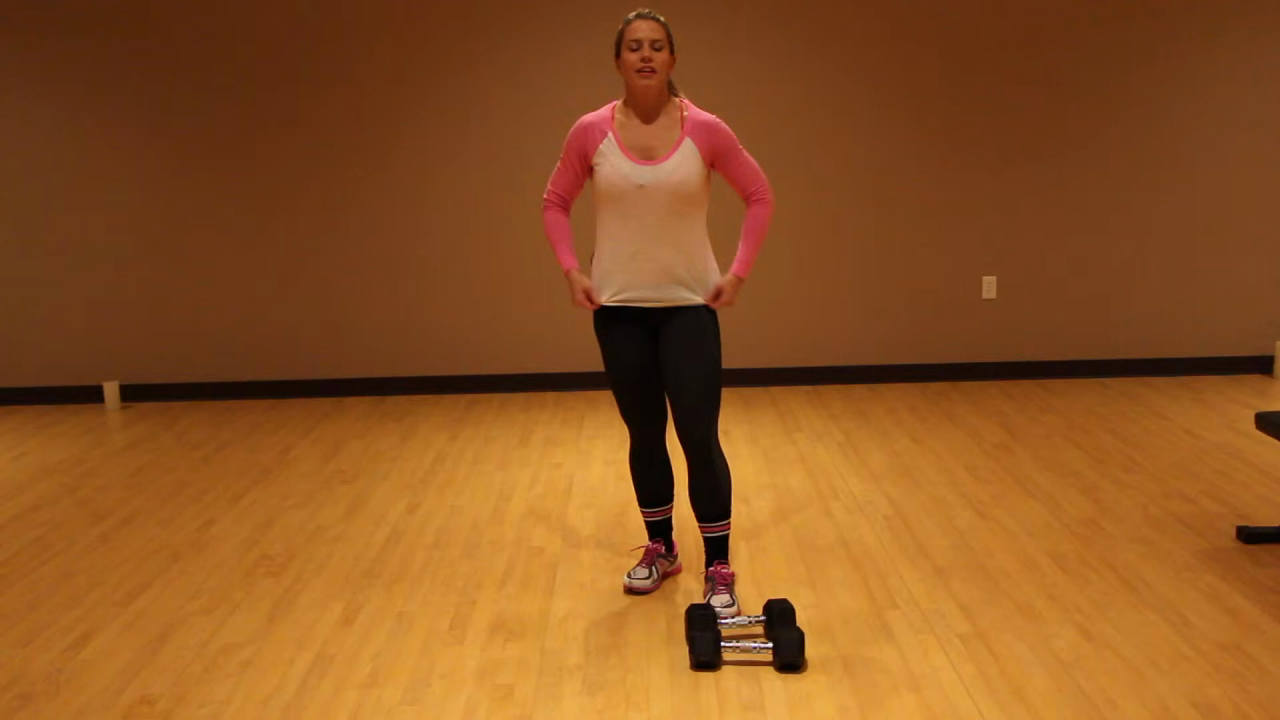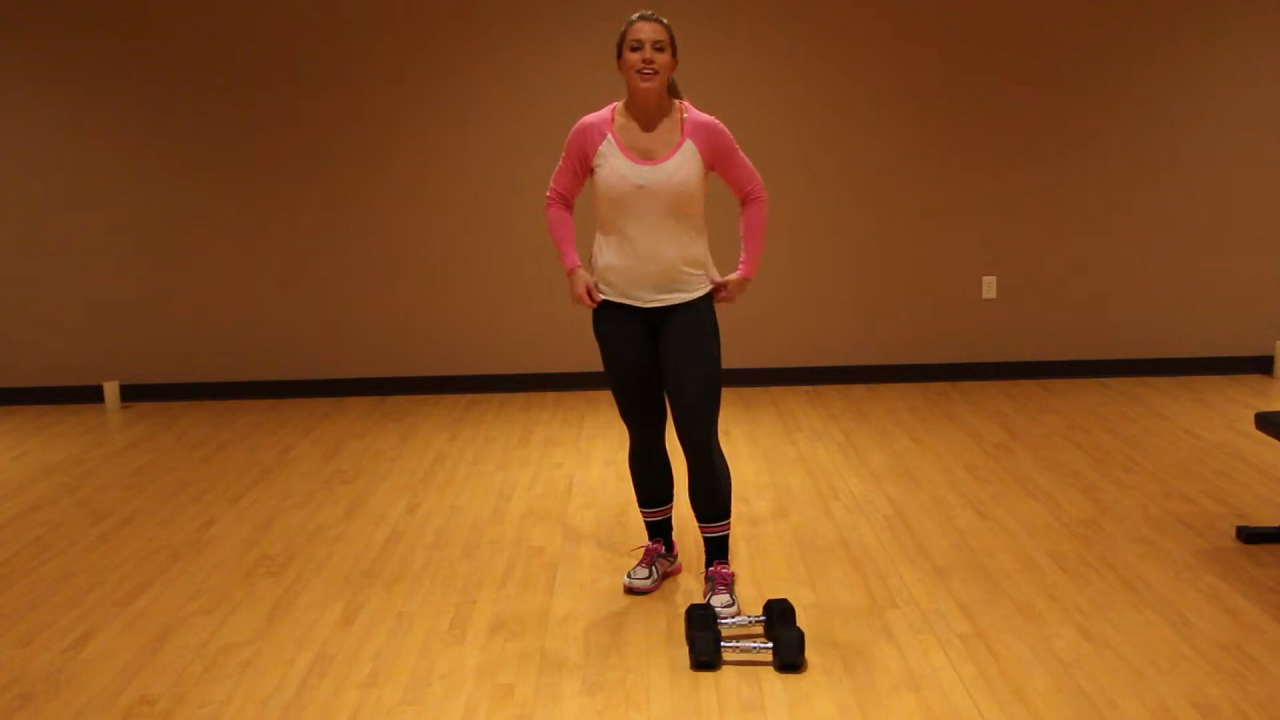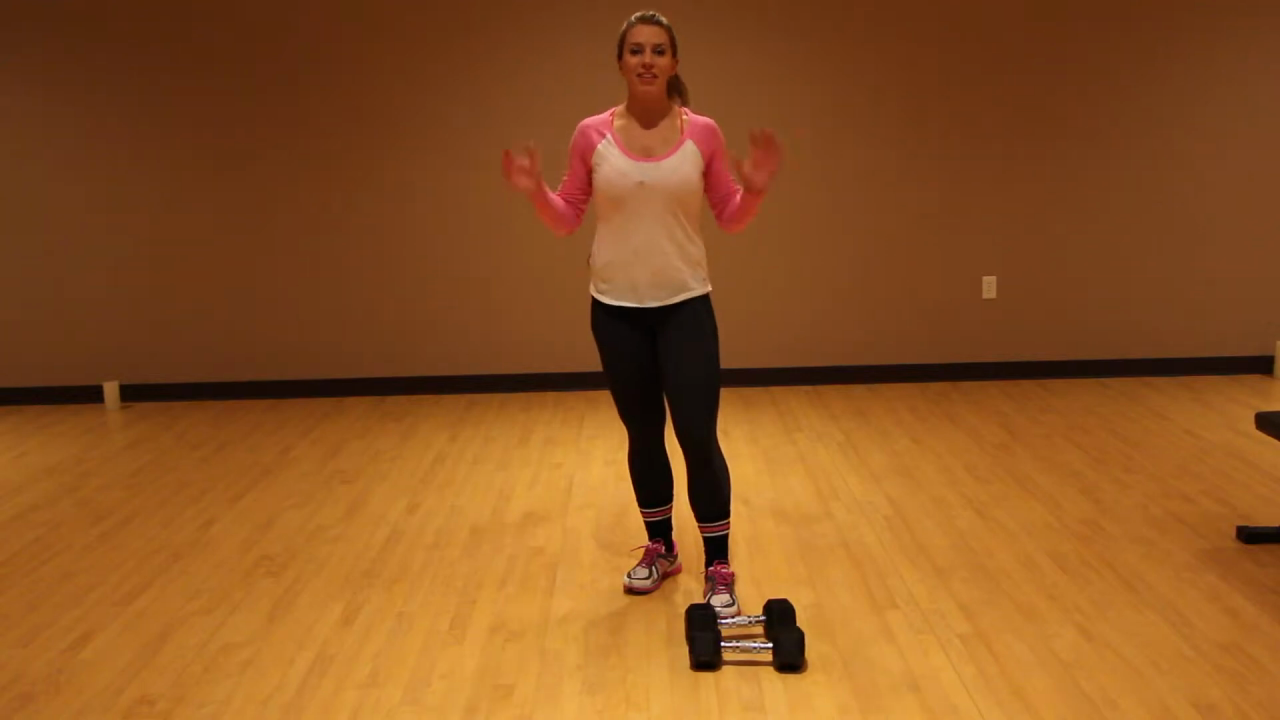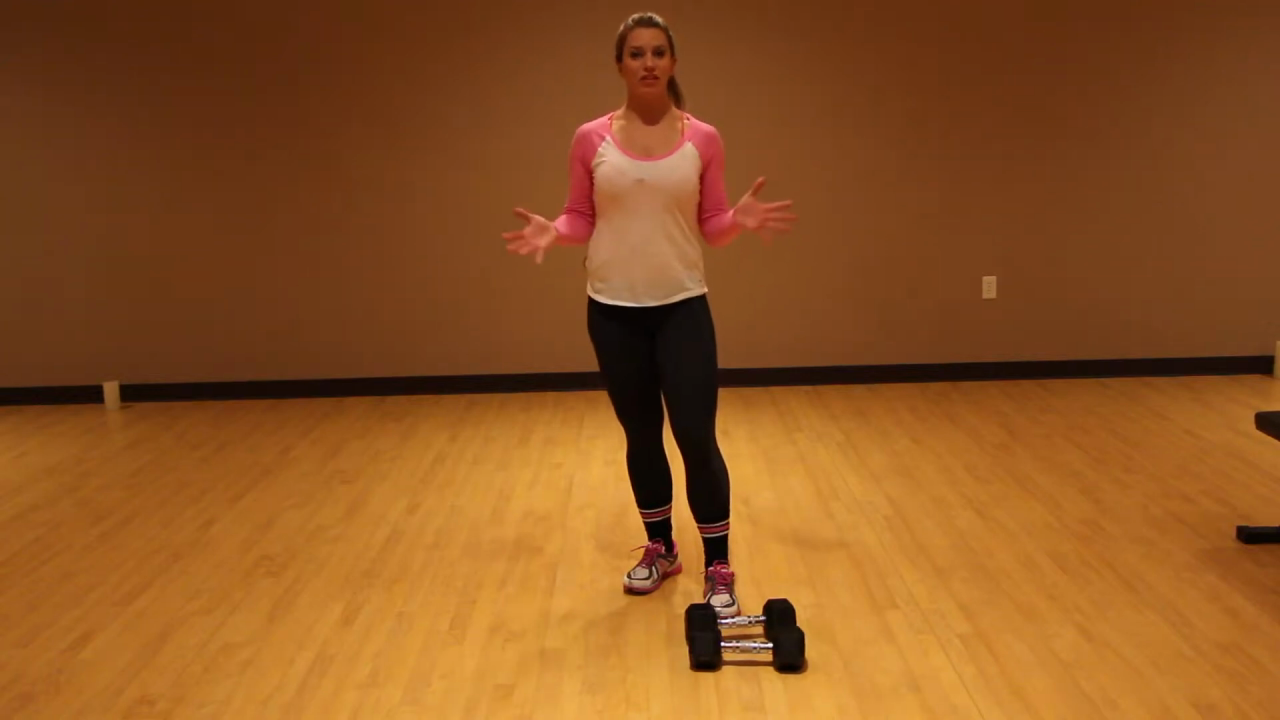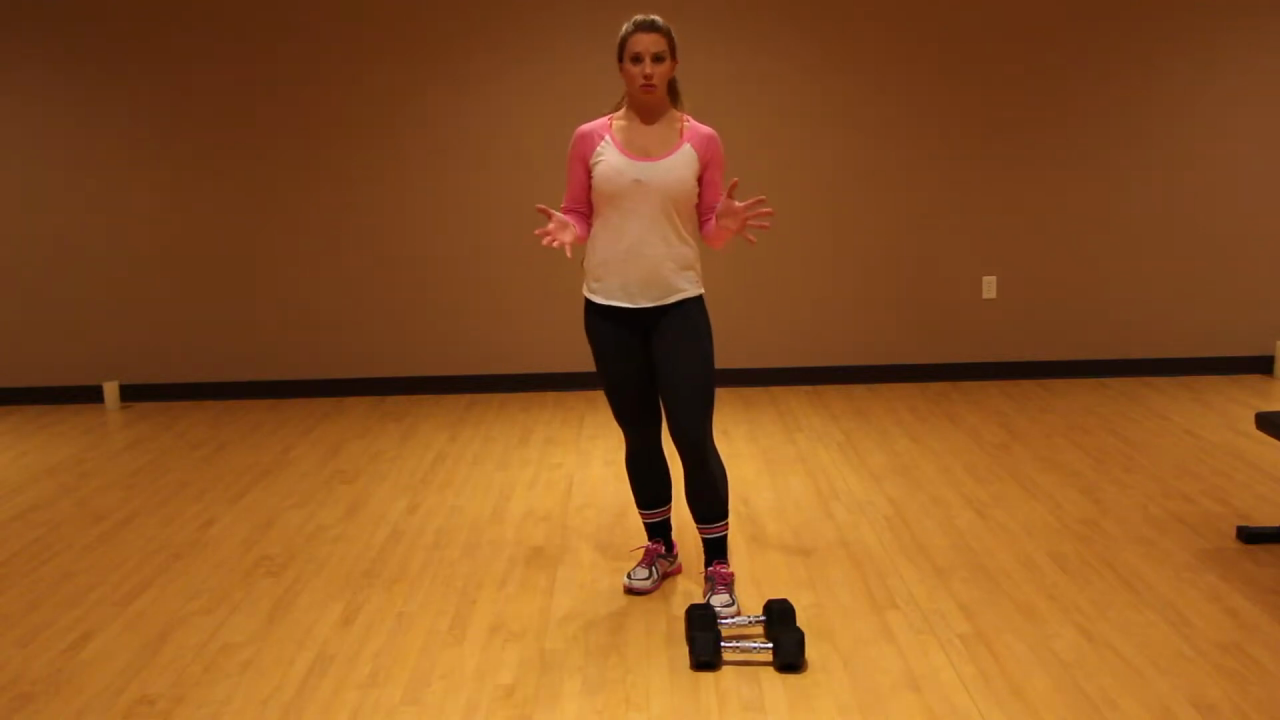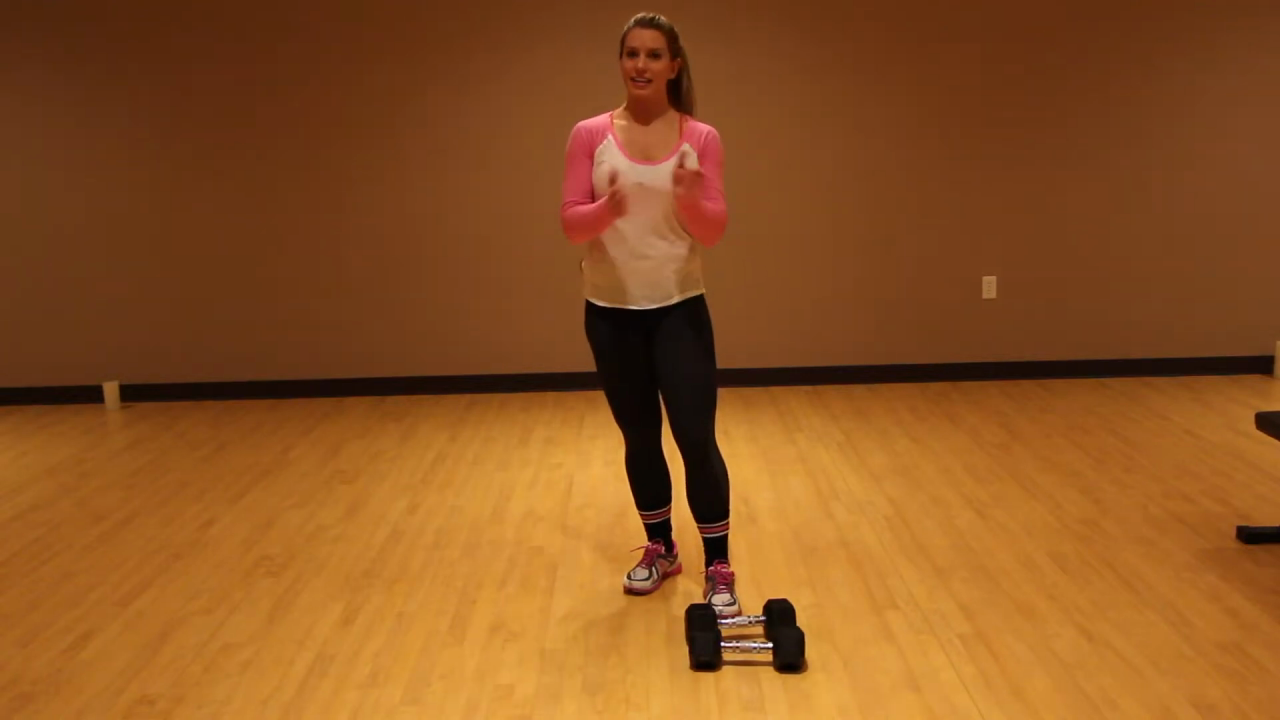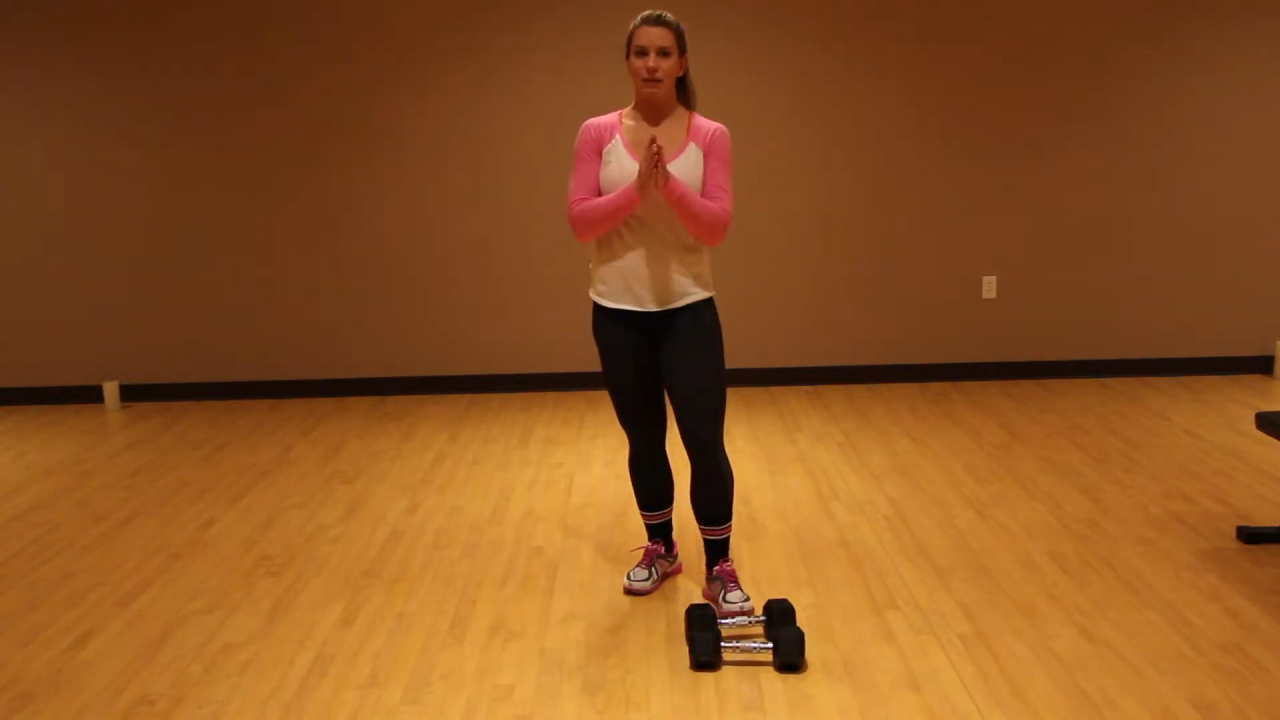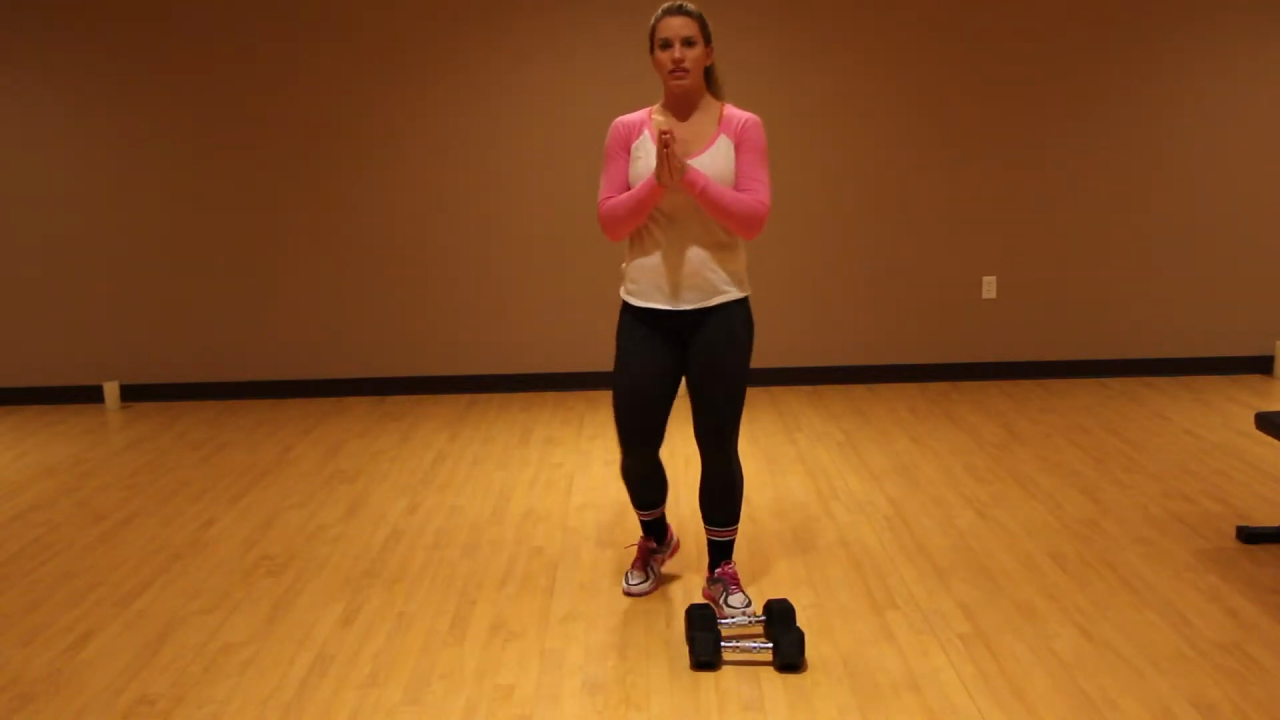
dt=0.4s
person 1, frame 1
left shoulder: (705, 129)
right shoulder: (590, 131)
left elbow: (759, 195)
right elbow: (554, 203)
left wrist: (739, 271)
right wrist: (571, 270)
left hip: (688, 305)
right hip: (619, 308)
left knee: (699, 438)
right knee: (644, 436)
left ankle: (718, 568)
right ankle: (660, 549)
person 1, frame 2
left shoulder: (705, 131)
right shoulder: (591, 132)
left elbow: (752, 196)
right elbow: (558, 200)
left wrist: (745, 268)
right wrist: (573, 265)
left hip: (688, 305)
right hip: (618, 307)
left knee: (699, 437)
right knee: (644, 435)
left ankle: (718, 568)
right ankle: (659, 549)
person 1, frame 3
left shoulder: (703, 133)
right shoulder: (591, 134)
left elbow: (730, 217)
right elbow: (567, 219)
left wrist: (754, 187)
right wrist: (535, 190)
left hip: (685, 306)
right hip: (616, 309)
left knee: (699, 437)
right knee: (642, 435)
left ankle: (718, 567)
right ankle: (660, 549)
person 1, frame 4
left shoulder: (703, 138)
right shoulder: (591, 138)
left elbow: (710, 224)
right elbow: (580, 217)
left wrist: (740, 221)
right wrist: (552, 231)
left hip: (682, 306)
right hip: (613, 308)
left knee: (697, 438)
right knee: (641, 436)
left ankle: (718, 568)
right ankle: (660, 549)
person 1, frame 5
left shoulder: (702, 141)
right shoulder: (590, 138)
left elbow: (710, 233)
right elbow: (575, 212)
left wrist: (725, 223)
right wrist: (567, 228)
left hip: (679, 306)
right hip: (609, 308)
left knee: (694, 438)
right knee: (639, 437)
left ankle: (718, 567)
right ankle: (660, 549)
person 1, frame 6
left shoulder: (702, 138)
right shoulder: (589, 134)
left elbow: (714, 230)
right elbow: (571, 223)
left wrist: (691, 200)
right wrist: (609, 208)
left hip: (679, 306)
right hip: (612, 309)
left knee: (697, 438)
right knee: (640, 437)
left ankle: (718, 568)
right ankle: (660, 549)
person 1, frame 7
left shoulder: (710, 136)
right shoulder: (596, 133)
left elbow: (716, 226)
right elbow: (580, 222)
left wrist: (668, 183)
right wrist: (636, 187)
left hip: (688, 308)
right hip: (619, 311)
left knee: (705, 442)
right knee: (644, 439)
left ankle: (720, 568)
right ankle: (660, 549)
person 1, frame 8
left shoulder: (743, 127)
right shoulder: (627, 130)
left elbow: (754, 218)
right elbow: (611, 223)
left wrist: (689, 176)
right wrist: (657, 180)
left hip: (719, 309)
right hip: (646, 308)
left knee: (718, 448)
right knee: (637, 445)
left ankle: (721, 571)
right ankle: (656, 539)
